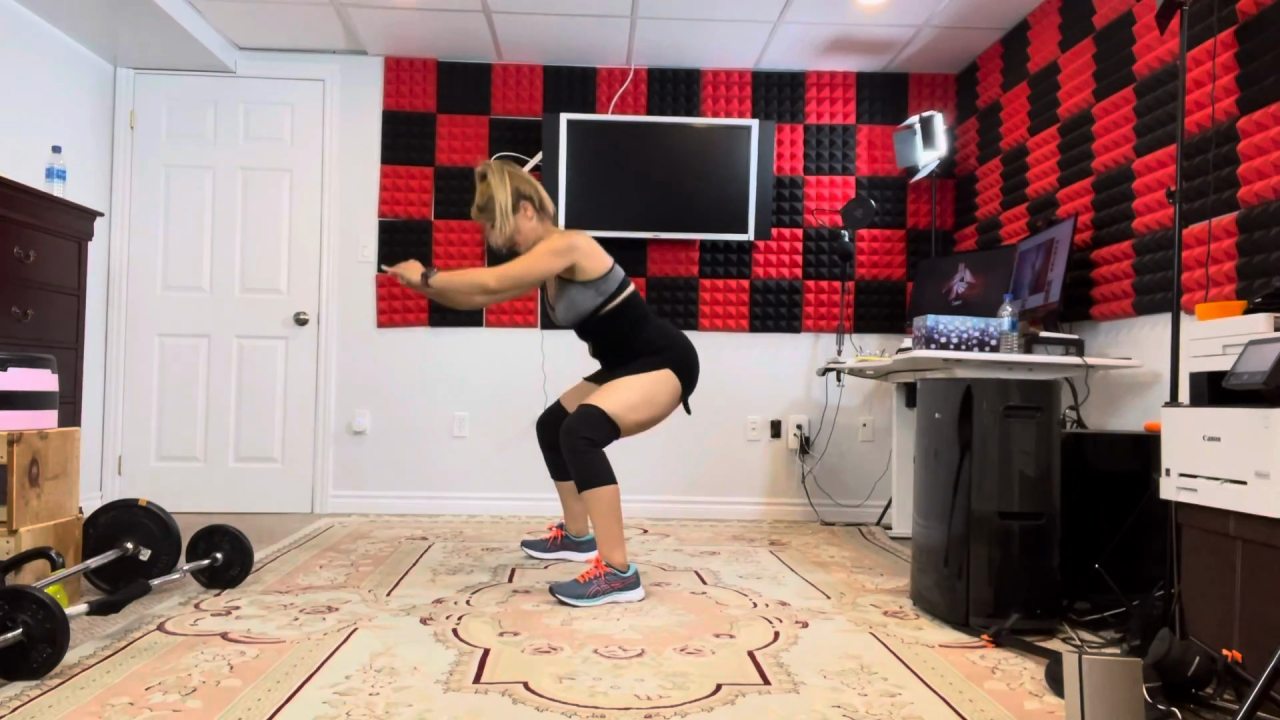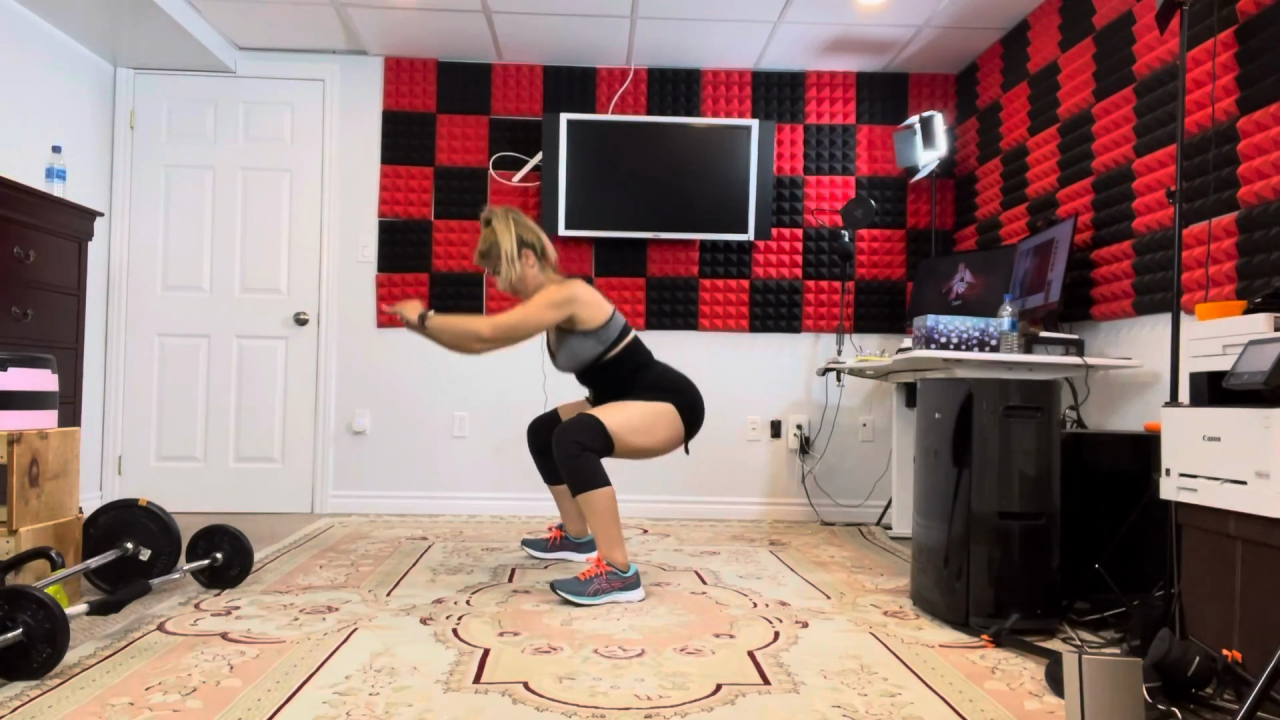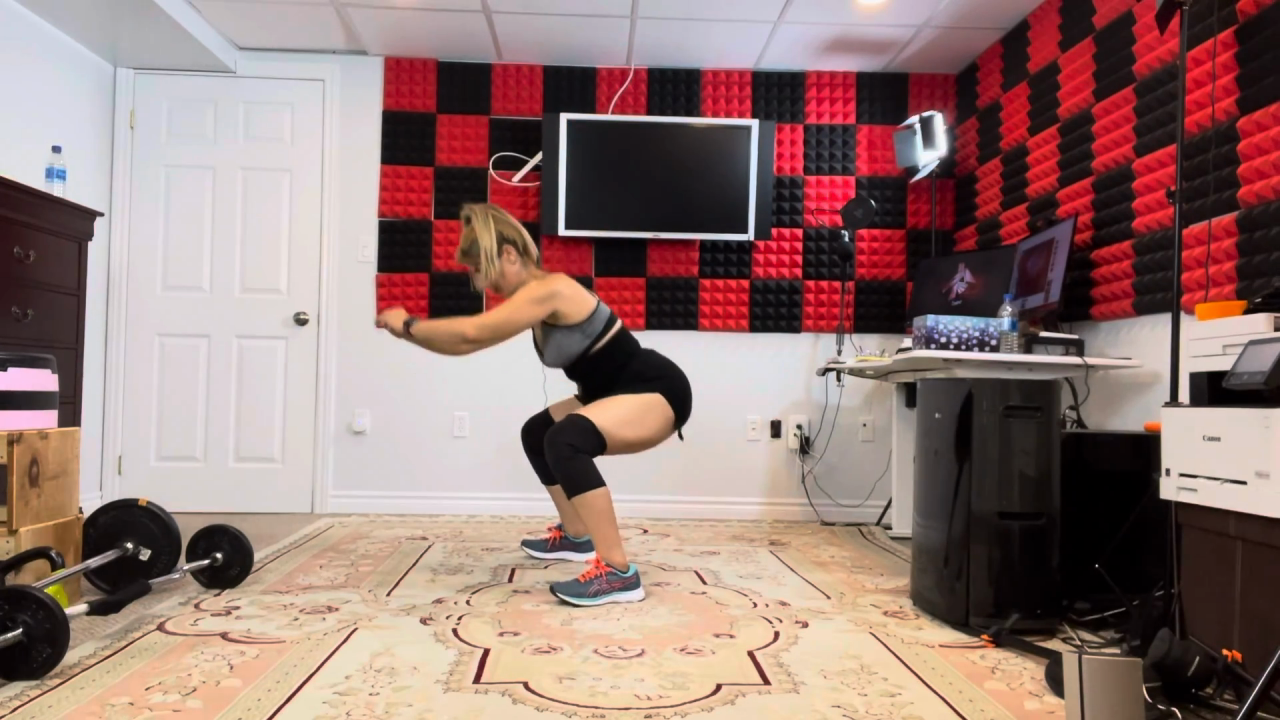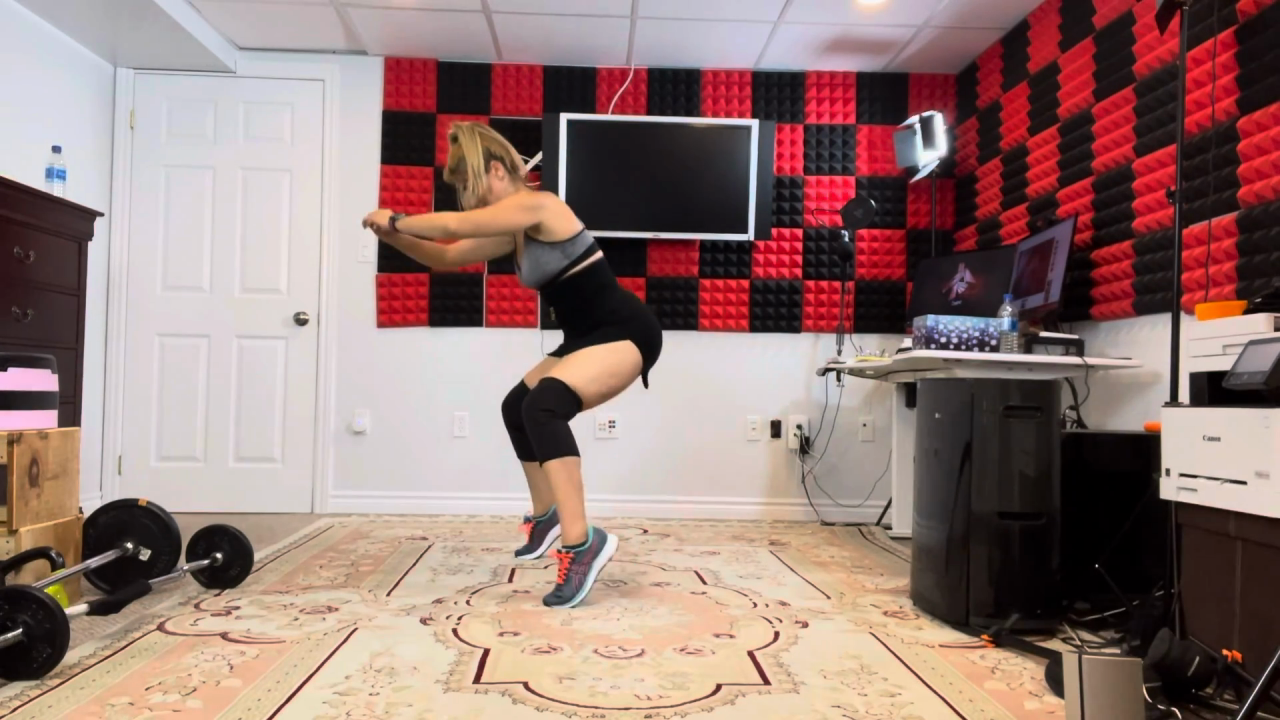
dt=0.4s
person 1, frame 1
left shoulder: (568, 244)
right shoulder: (546, 260)
left elbow: (491, 283)
right elbow: (481, 297)
left wrist: (426, 278)
right wrist: (426, 282)
left hip: (665, 362)
right hip: (630, 364)
left knee: (581, 432)
right knee: (552, 425)
left ankle: (618, 571)
right ankle: (577, 535)
person 1, frame 2
left shoulder: (568, 294)
right shoulder: (549, 302)
left elbow: (489, 331)
right elbow: (482, 342)
left wrist: (424, 317)
right wrist: (424, 322)
left hip: (671, 401)
right hip: (635, 398)
left knee: (574, 439)
right knee: (543, 434)
left ankle: (618, 571)
right ankle: (576, 535)
person 1, frame 3
left shoulder: (550, 290)
right shoulder: (533, 300)
left elbow: (473, 332)
right elbow: (470, 341)
left wrist: (409, 326)
right wrist: (411, 328)
left hip: (660, 392)
right hip: (626, 392)
left knee: (565, 441)
right knee: (537, 433)
left ankle: (618, 572)
right ankle: (576, 536)
person 1, frame 4
left shoulder: (537, 204)
right shoulder: (516, 228)
left elbow: (454, 226)
right elbow: (448, 256)
left wrist: (395, 221)
right wrist: (393, 233)
left hip: (625, 331)
right hip: (591, 335)
left knee: (542, 407)
right knee: (517, 408)
left ankle: (582, 541)
right ankle: (545, 518)
